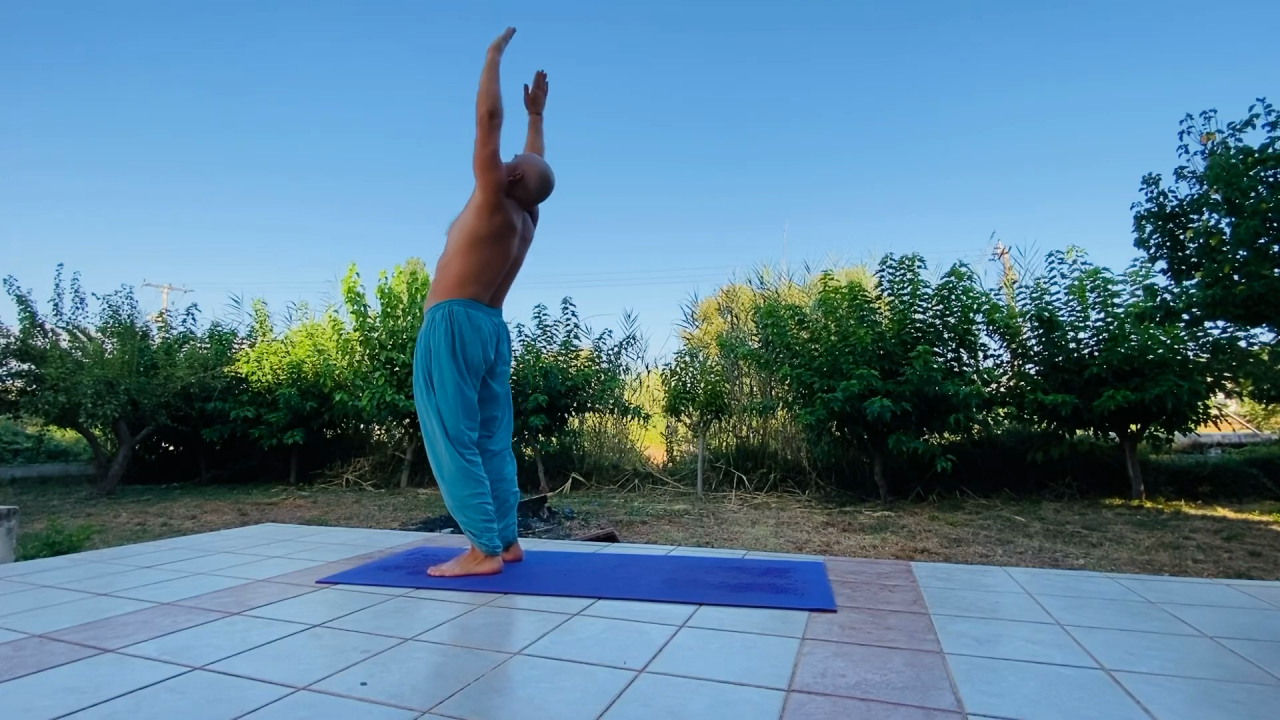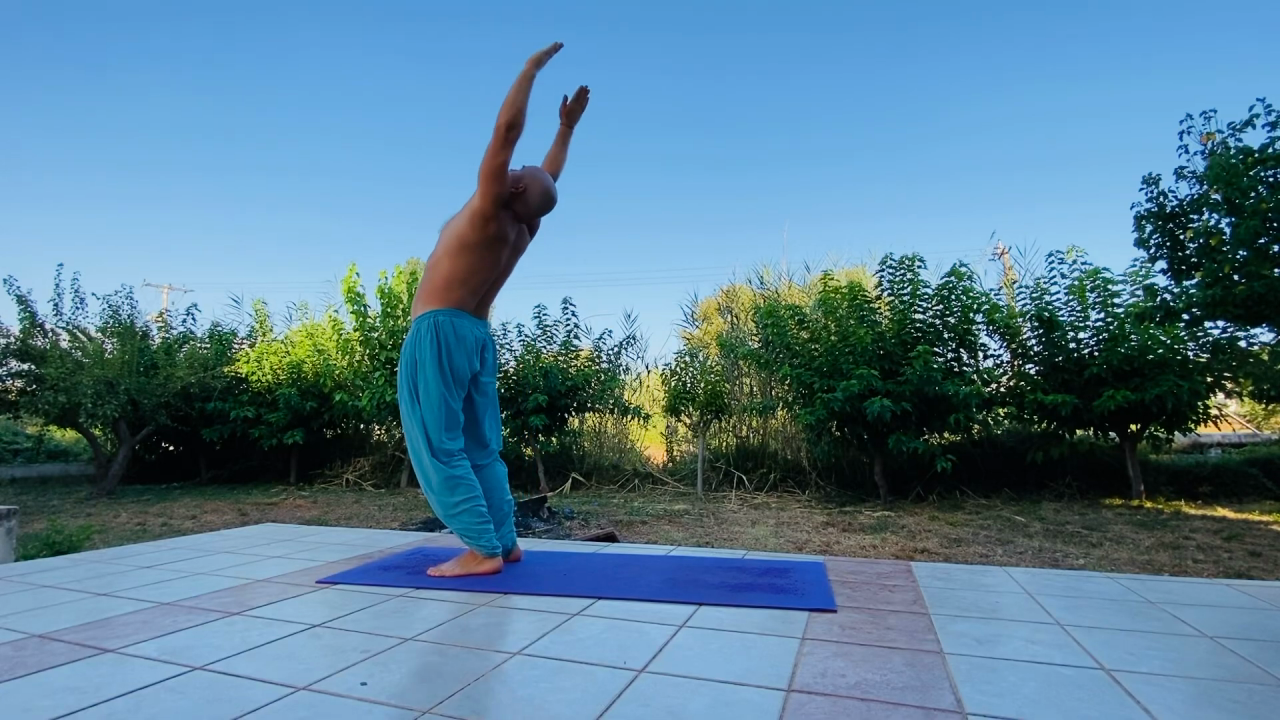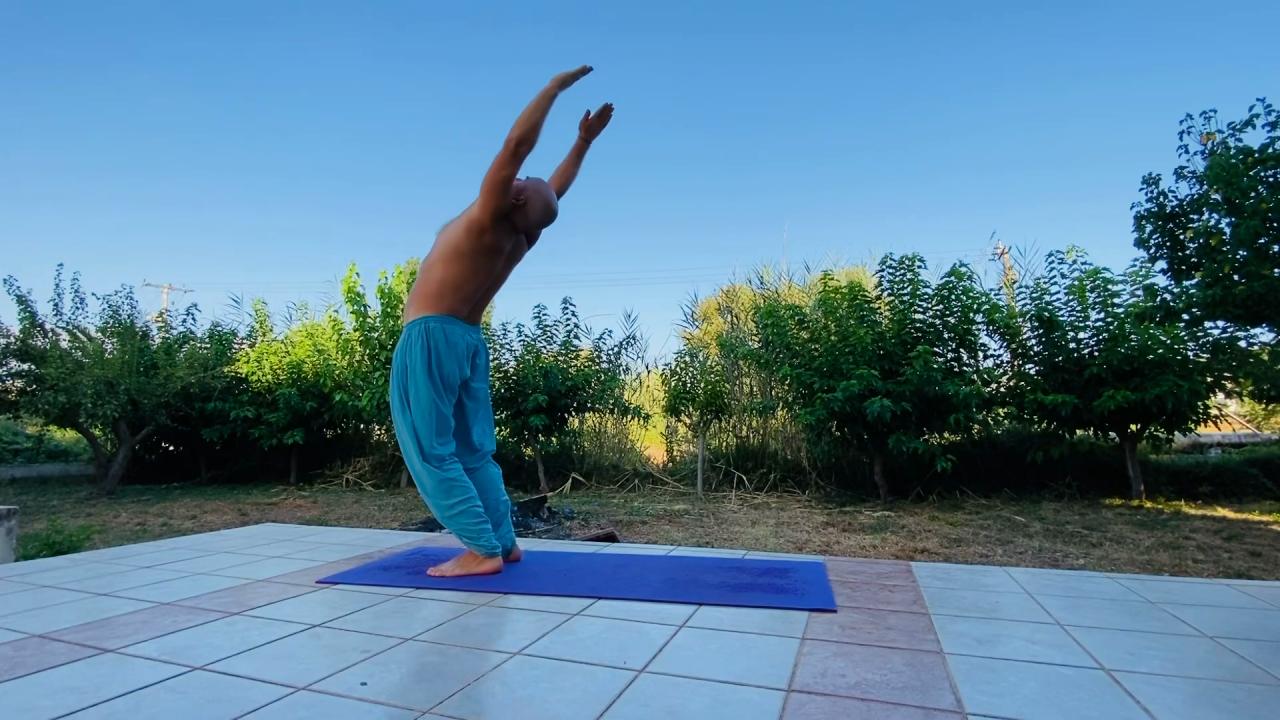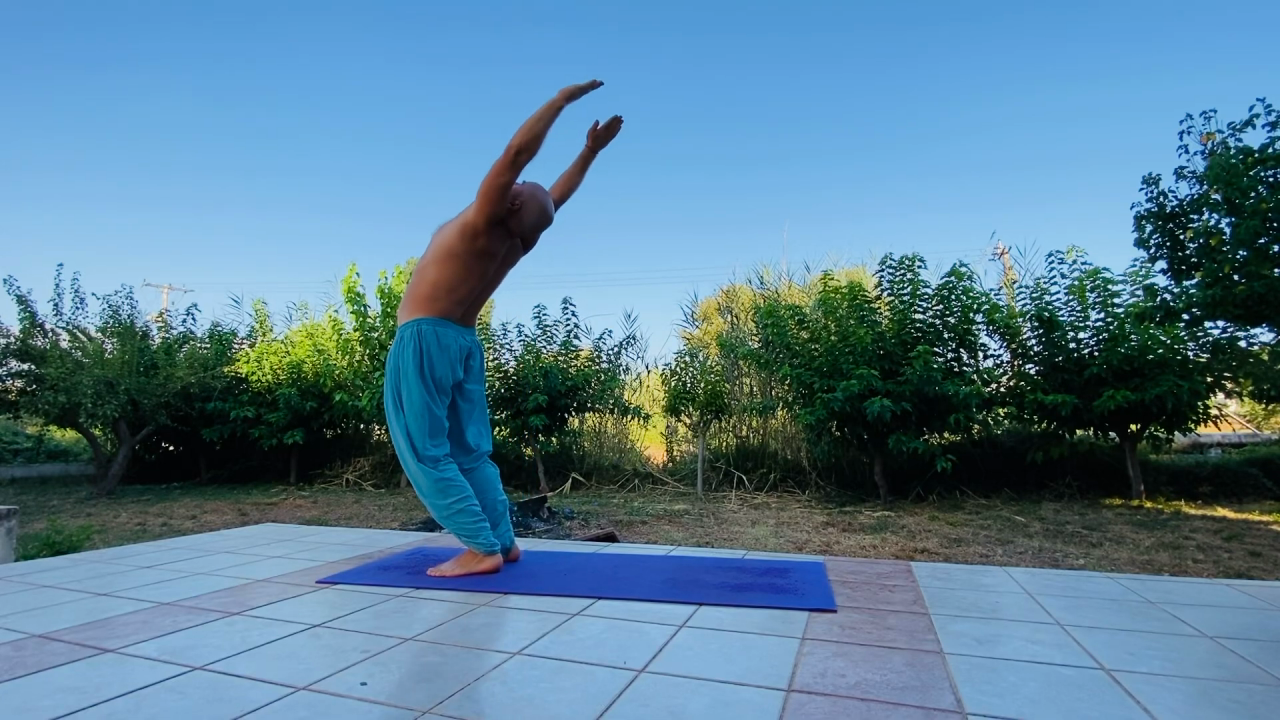
dt=0.3s
person 1, frame 1
left shoulder: (494, 203)
right shoulder: (527, 218)
left elbow: (487, 119)
right elbow: (537, 166)
left wrist: (492, 56)
right wrist: (536, 114)
left hip: (453, 326)
right hip: (491, 330)
left knee: (453, 441)
right knee: (491, 442)
left ankle: (484, 550)
right ankle: (506, 541)
person 1, frame 2
left shoulder: (490, 213)
right shoulder: (526, 229)
left elbow: (506, 131)
right elbow: (550, 176)
left wrist: (531, 67)
right wrist: (566, 127)
left hip: (437, 334)
right hip: (476, 337)
left knee: (437, 449)
right knee: (479, 448)
left ankle: (483, 550)
right ankle: (504, 542)
person 1, frame 3
left shoulder: (487, 222)
right shoulder: (522, 238)
left elbow: (516, 145)
right elbow: (557, 189)
left wrist: (554, 88)
right wrist: (583, 142)
left hip: (429, 340)
right hip: (467, 342)
left knee: (430, 452)
right knee: (471, 450)
left ankle: (482, 549)
right ankle: (502, 541)
person 1, frame 4
left shoulder: (483, 225)
right shoulder: (519, 240)
left elbow: (515, 153)
right elbow: (559, 195)
left wrist: (560, 99)
right wrist: (590, 151)
left hip: (424, 341)
right hip: (463, 345)
left knee: (427, 453)
right knee: (468, 452)
left ankle: (482, 547)
right ankle: (502, 540)
